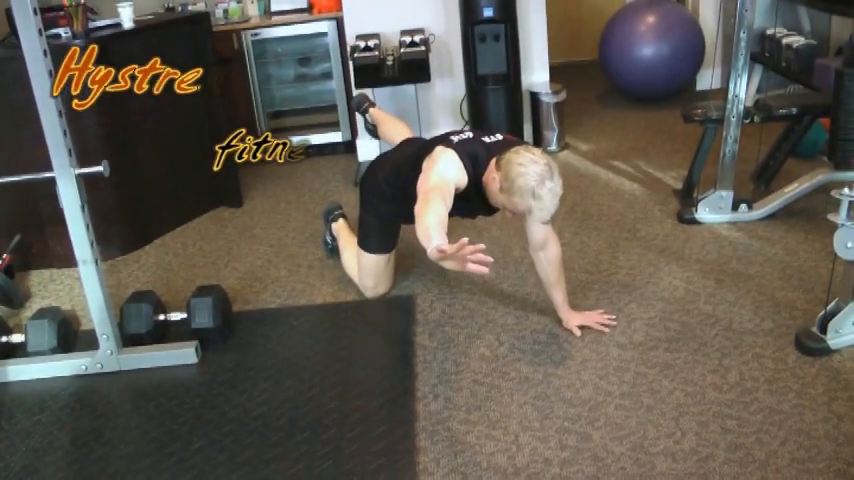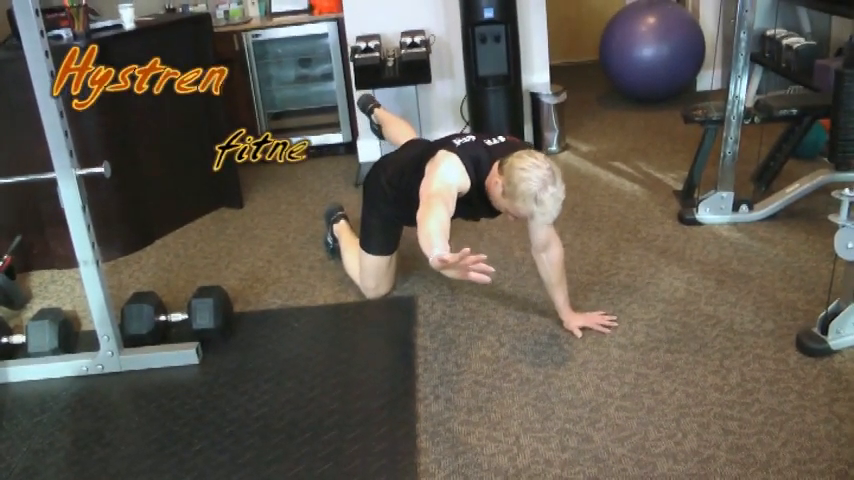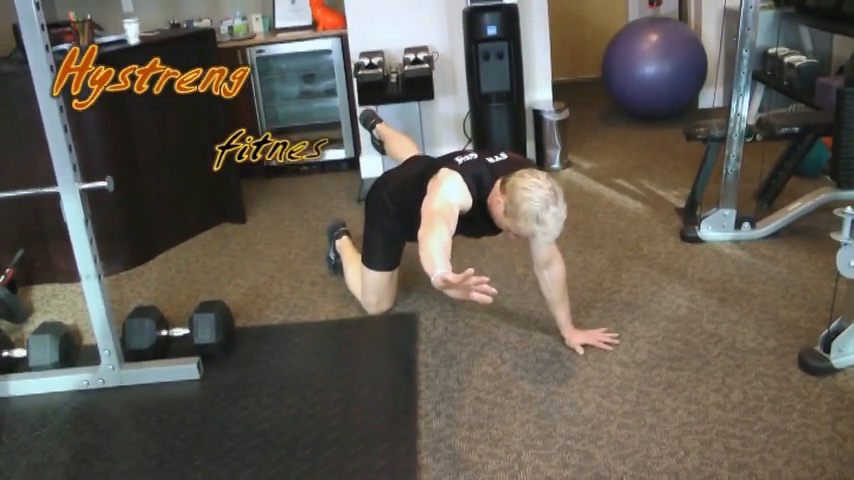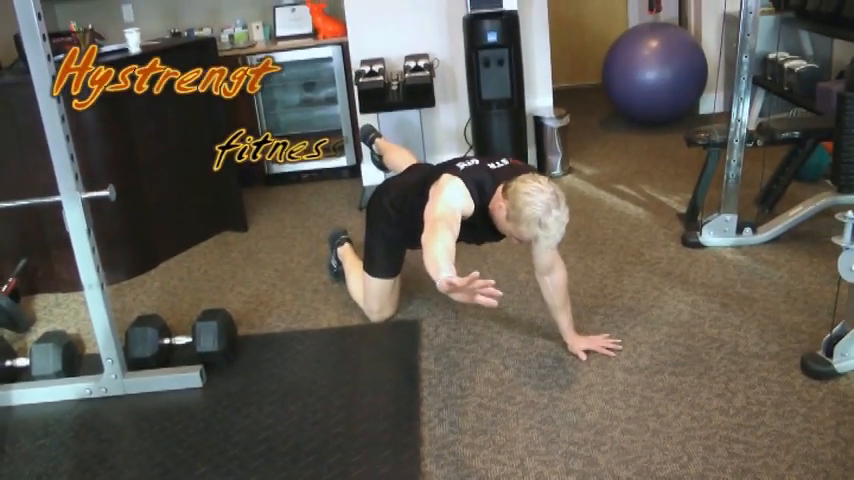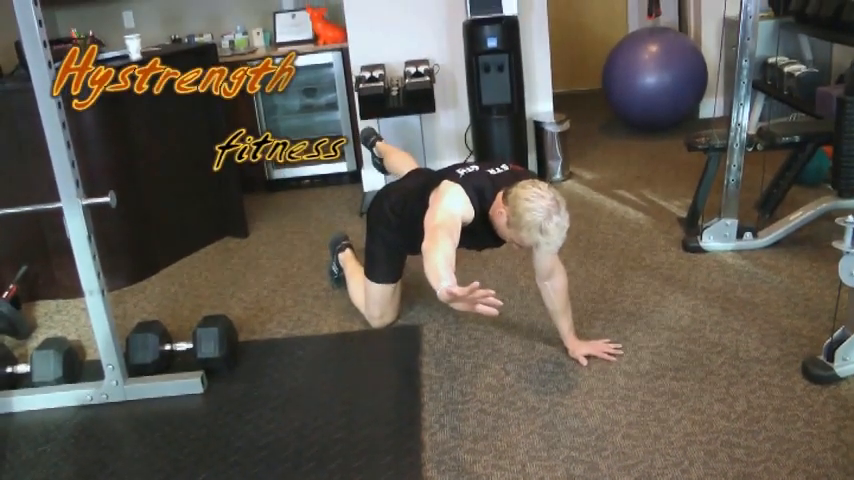
dt=0.4s
person 1, frame 1
left shoulder: (525, 173)
right shoulder: (449, 164)
left elbow: (543, 244)
right elbow: (430, 203)
left wrist: (565, 311)
right wrist: (437, 247)
right hip: (385, 186)
right knee: (374, 288)
left ankle: (370, 111)
right ankle: (337, 223)
person 1, frame 2
left shoulder: (527, 171)
right shoulder: (451, 169)
left elbow: (546, 246)
right elbow: (432, 210)
left wrist: (567, 312)
right wrist: (440, 255)
left hip: (418, 159)
right hip: (388, 187)
right knee: (375, 289)
left ankle: (375, 112)
right ankle: (339, 224)
person 1, frame 3
left shoulder: (530, 189)
right shoulder: (453, 187)
left elbow: (548, 263)
right elbow: (434, 230)
left wrist: (568, 330)
right wrist: (441, 275)
left hip: (421, 177)
right hip: (390, 203)
right knee: (376, 305)
left ankle: (377, 127)
right ankle: (341, 240)
person 1, frame 4
left shoulder: (531, 195)
right shoulder: (455, 192)
left elbow: (550, 269)
right elbow: (436, 235)
left wrist: (571, 335)
right wrist: (446, 280)
left hip: (420, 184)
right hip: (390, 211)
right knee: (379, 312)
left ankle: (376, 142)
right ankle: (343, 248)
person 1, frame 5
left shoulder: (532, 199)
right shoulder: (455, 199)
left elbow: (550, 274)
right elbow: (437, 242)
left wrist: (571, 340)
right wrist: (447, 288)
left hip: (422, 189)
right hip: (391, 215)
right knee: (380, 318)
left ankle: (378, 145)
right ankle: (344, 253)
